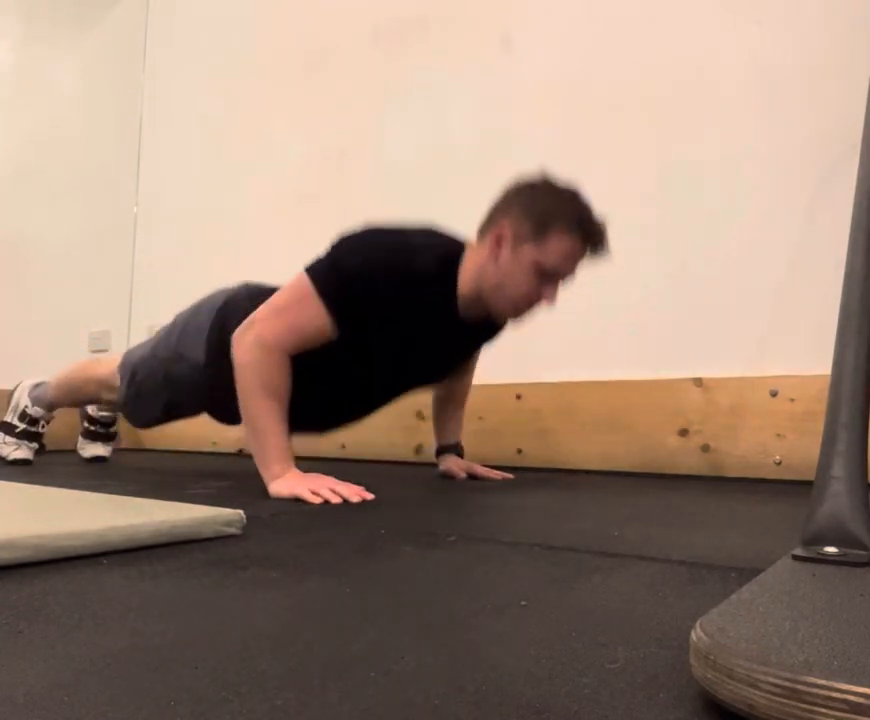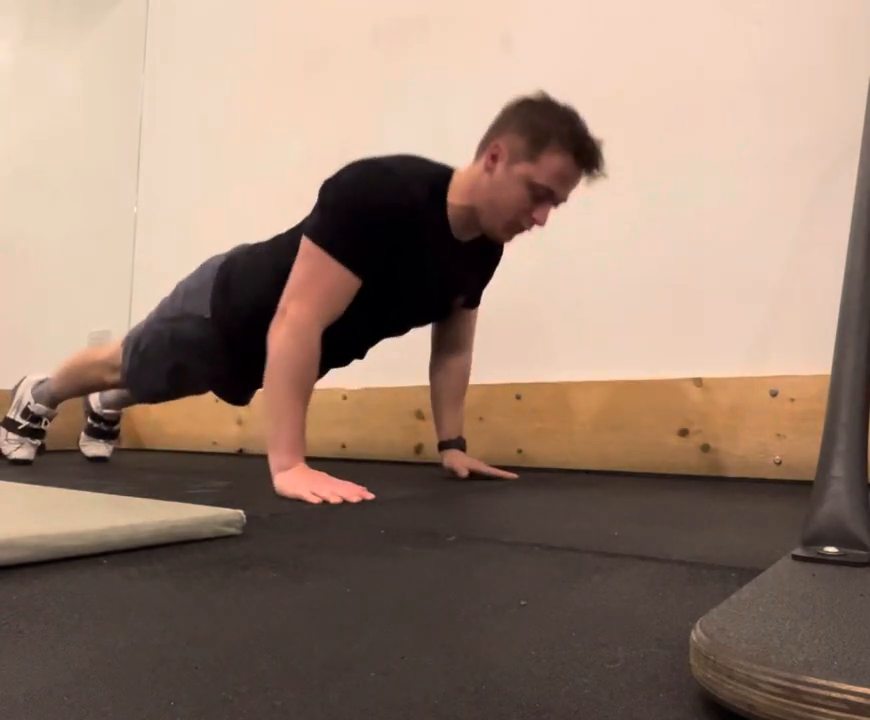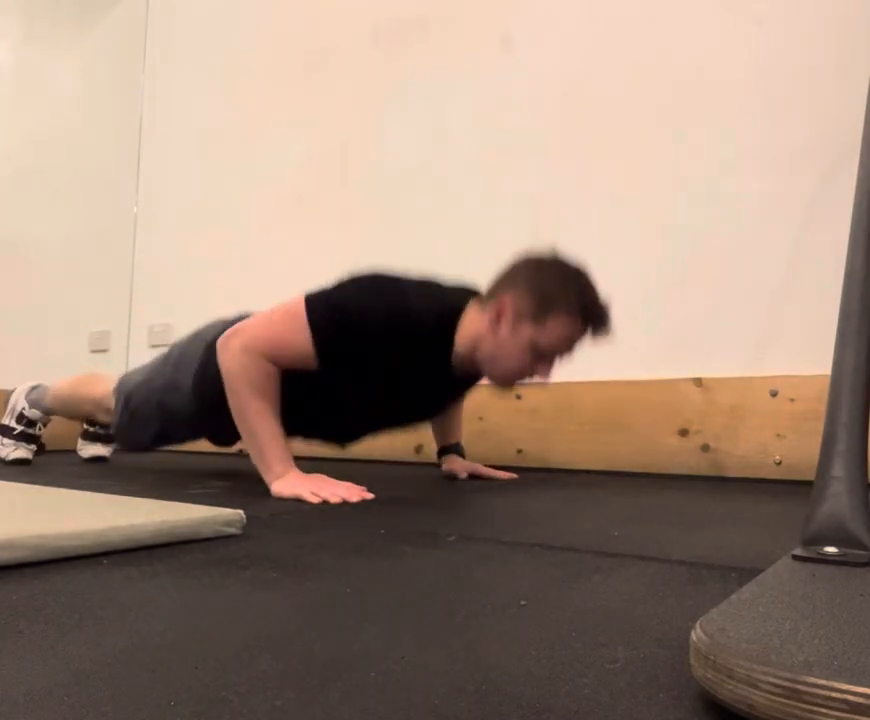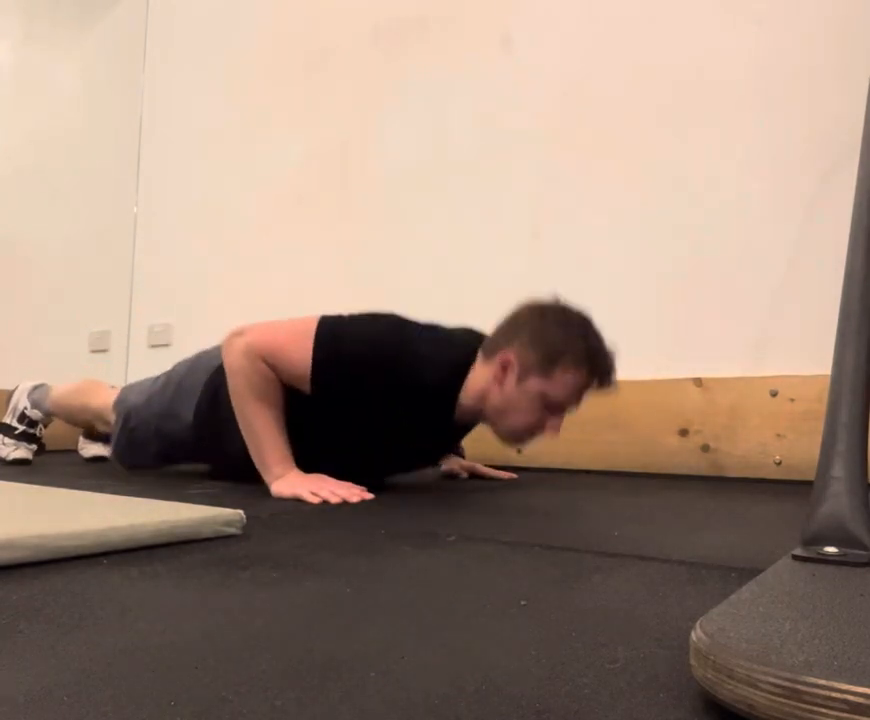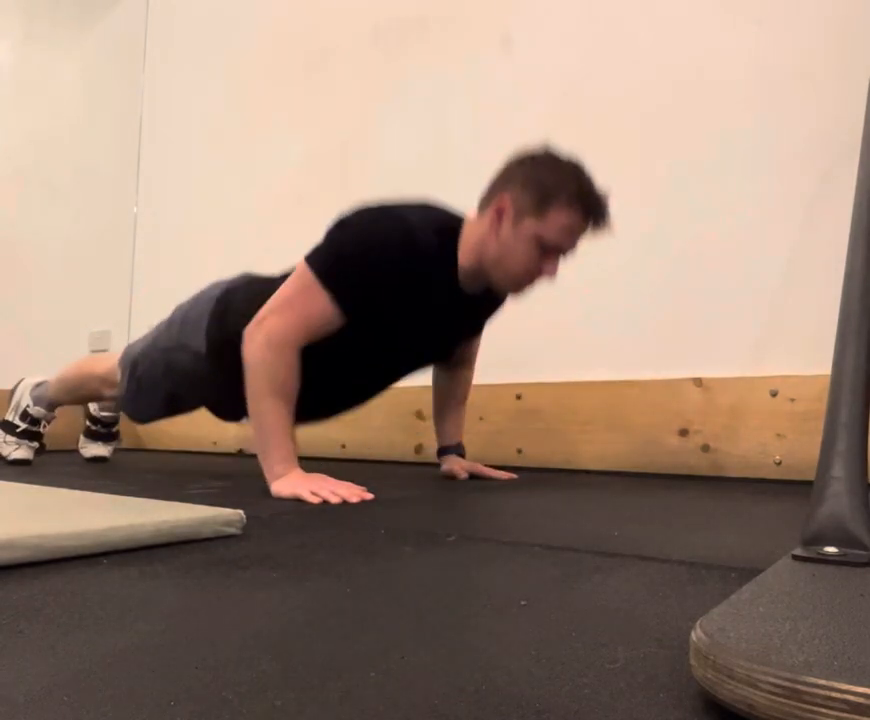
dt=0.2s
person 1, frame 1
left shoulder: (483, 305)
right shoulder: (390, 265)
left elbow: (452, 360)
right elbow: (256, 341)
left wrist: (449, 449)
right wrist: (279, 471)
left hip: (261, 346)
right hip: (222, 344)
right knee: (124, 387)
left ankle: (99, 416)
person 1, frame 2
left shoulder: (483, 243)
right shoulder: (380, 194)
left elbow: (453, 342)
right elbow: (295, 326)
left wrist: (452, 445)
right wrist: (287, 466)
left hip: (269, 342)
right hip: (224, 305)
right knee: (128, 368)
left ankle: (106, 408)
person 1, frame 3
left shoulder: (473, 339)
right shoulder: (390, 317)
right elbow: (242, 346)
left wrist: (451, 451)
right wrist: (281, 473)
left hip: (278, 389)
right hip: (221, 370)
right knee: (121, 405)
left ankle: (99, 425)
person 1, frame 4
left shoulder: (470, 369)
right shoulder: (397, 358)
right elbow: (245, 346)
left wrist: (447, 452)
right wrist: (280, 475)
left hip: (275, 399)
right hip: (217, 403)
right knee: (122, 418)
left ankle: (57, 400)
person 1, frame 5
left shoulder: (486, 279)
right shoulder: (391, 243)
left elbow: (456, 355)
right elbow: (266, 337)
left wrist: (450, 449)
right wrist: (282, 473)
left hip: (274, 339)
right hip: (223, 334)
right knee: (127, 385)
left ankle: (99, 417)
